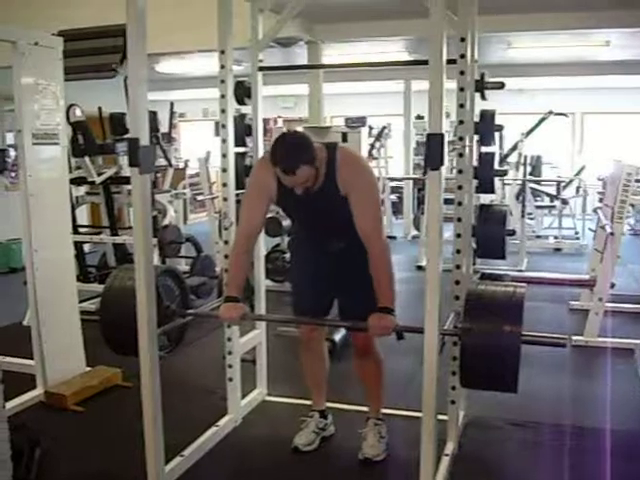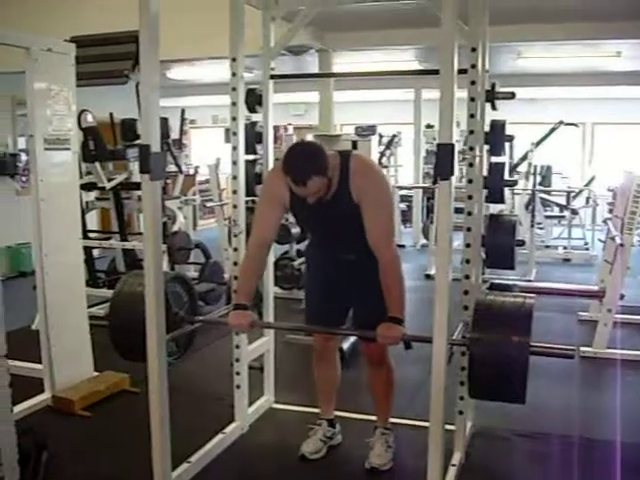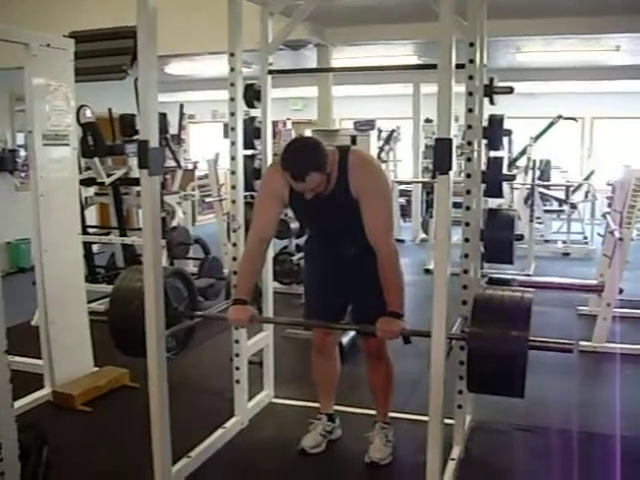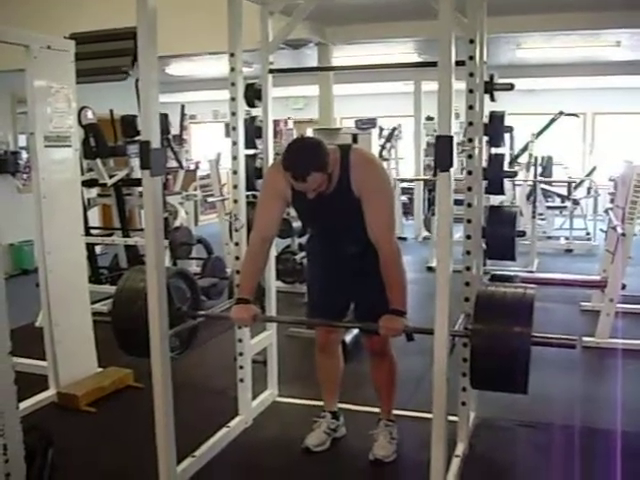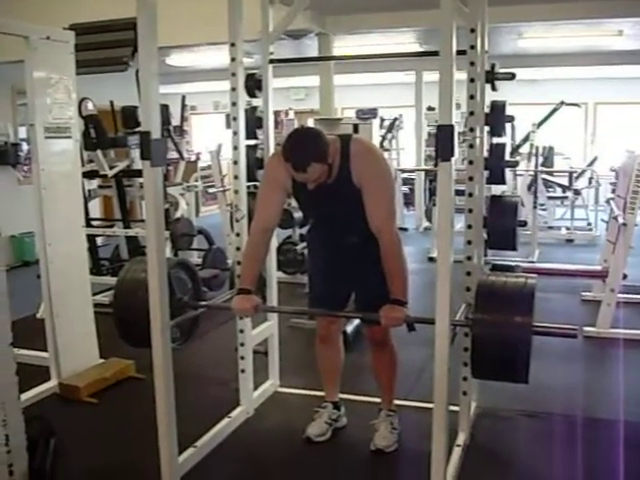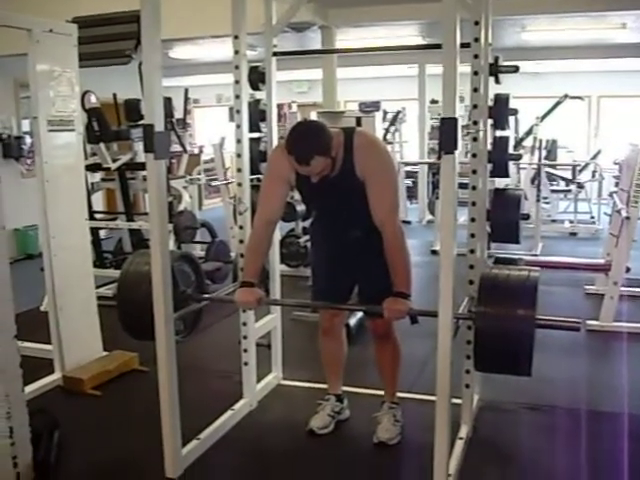
dt=0.7s
person 1, frame 1
left shoulder: (350, 167)
right shoulder: (264, 173)
left elbow: (374, 240)
right elbow: (246, 235)
left wrist: (385, 308)
right wrist: (232, 297)
left hip: (354, 252)
right hip: (309, 251)
left knee: (363, 341)
right knee: (309, 335)
left ankle: (375, 423)
right ankle: (320, 416)
person 1, frame 2
left shoulder: (364, 177)
right shoulder: (277, 182)
left elbow: (385, 250)
right elbow: (259, 244)
left wrist: (395, 318)
right wrist: (241, 304)
left hip: (369, 262)
right hip: (324, 260)
left knee: (375, 350)
right knee: (322, 344)
left ankle: (383, 432)
right ankle: (327, 425)
person 1, frame 3
left shoulder: (363, 171)
right shoulder: (275, 178)
left elbow: (384, 245)
right elbow: (258, 239)
left wrist: (394, 312)
right wrist: (241, 299)
left hip: (367, 257)
right hip: (323, 255)
left knee: (374, 345)
right knee: (322, 339)
left ankle: (383, 427)
right ankle: (327, 419)
person 1, frame 4
left shoulder: (364, 169)
right shoulder: (277, 177)
left elbow: (386, 242)
right elbow: (261, 238)
left wrist: (397, 310)
right wrist: (244, 299)
left hip: (370, 255)
right hip: (325, 253)
left knee: (378, 342)
right knee: (325, 337)
left ankle: (387, 424)
right ankle: (331, 417)
person 1, frame 5
left shoulder: (365, 159)
right shoulder: (278, 166)
left elbow: (386, 232)
right elbow: (261, 227)
left wrist: (398, 300)
right wrist: (245, 289)
left hip: (371, 244)
right hip: (326, 243)
left knee: (378, 332)
right knee: (326, 328)
left ankle: (388, 414)
right ankle: (332, 407)
person 1, frame 6
left shoulder: (368, 152)
right shoulder: (281, 160)
left elbow: (389, 225)
right elbow: (264, 220)
left wrist: (401, 292)
right wrist: (248, 282)
left hip: (374, 238)
right hip: (329, 236)
left knee: (381, 324)
right knee: (329, 320)
left ankle: (390, 406)
right ankle: (335, 400)
